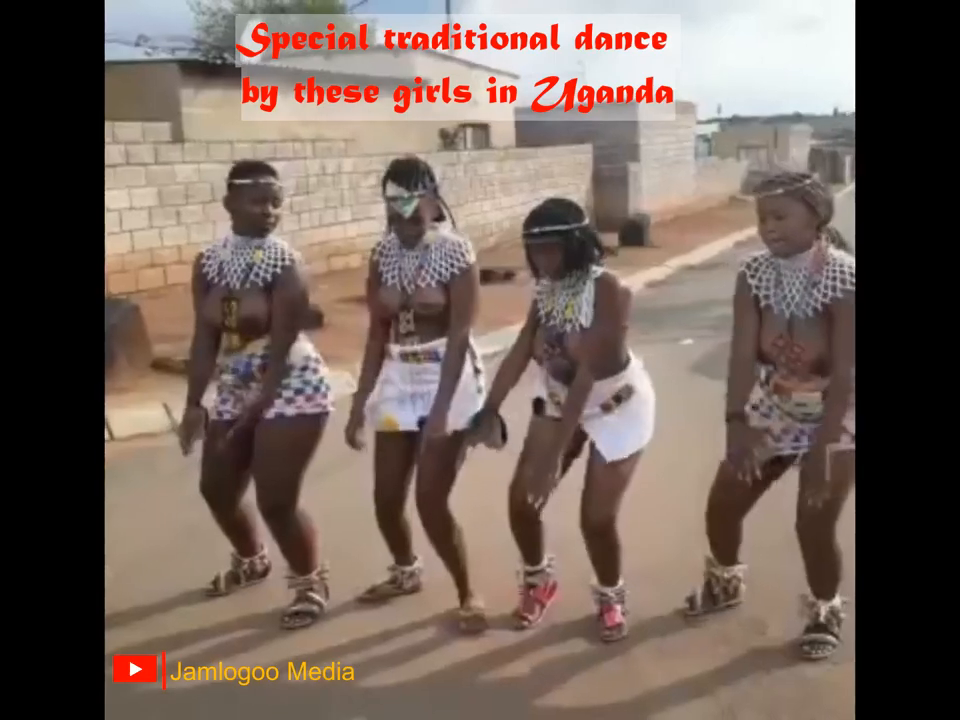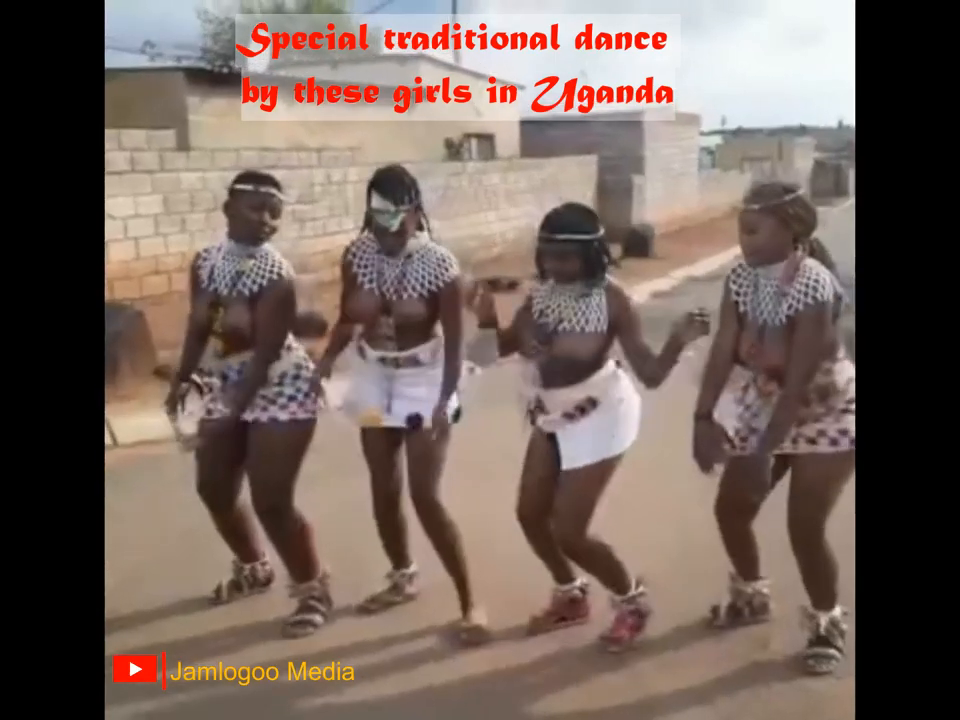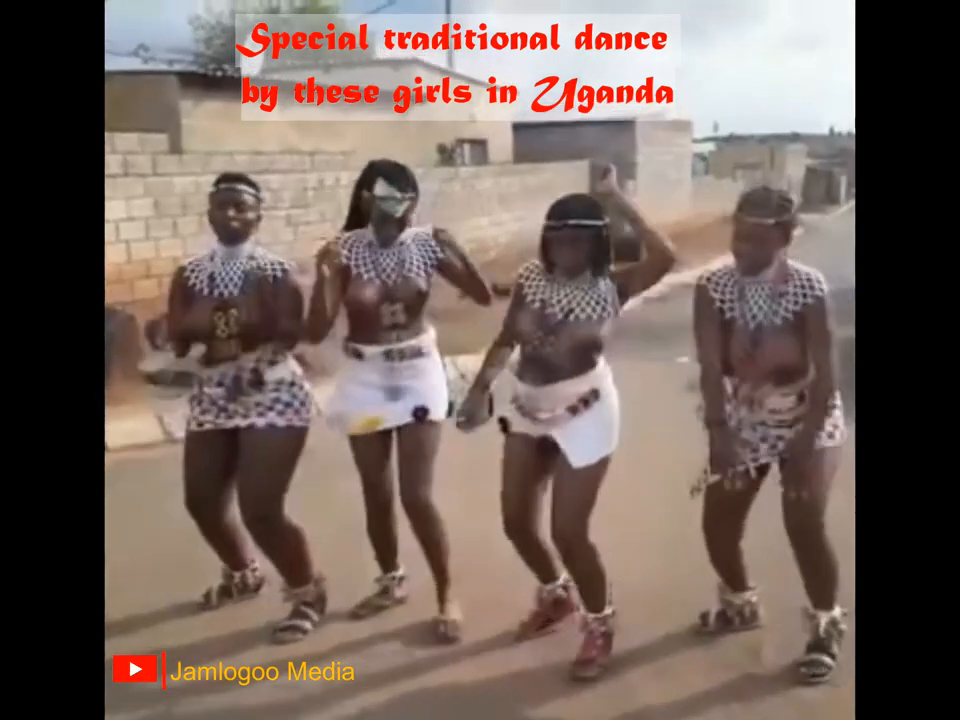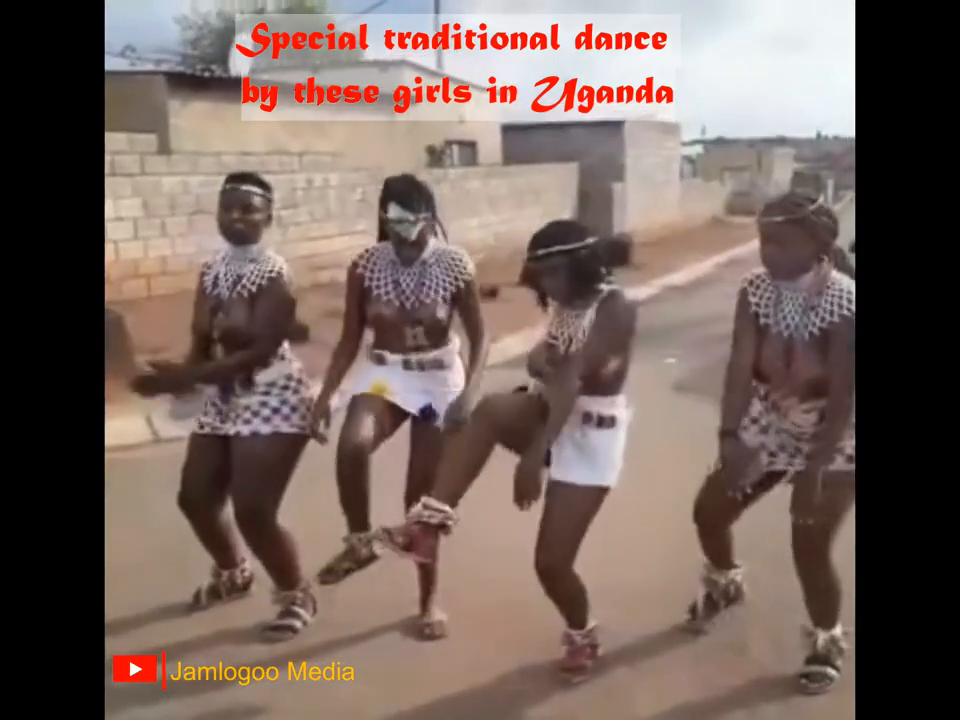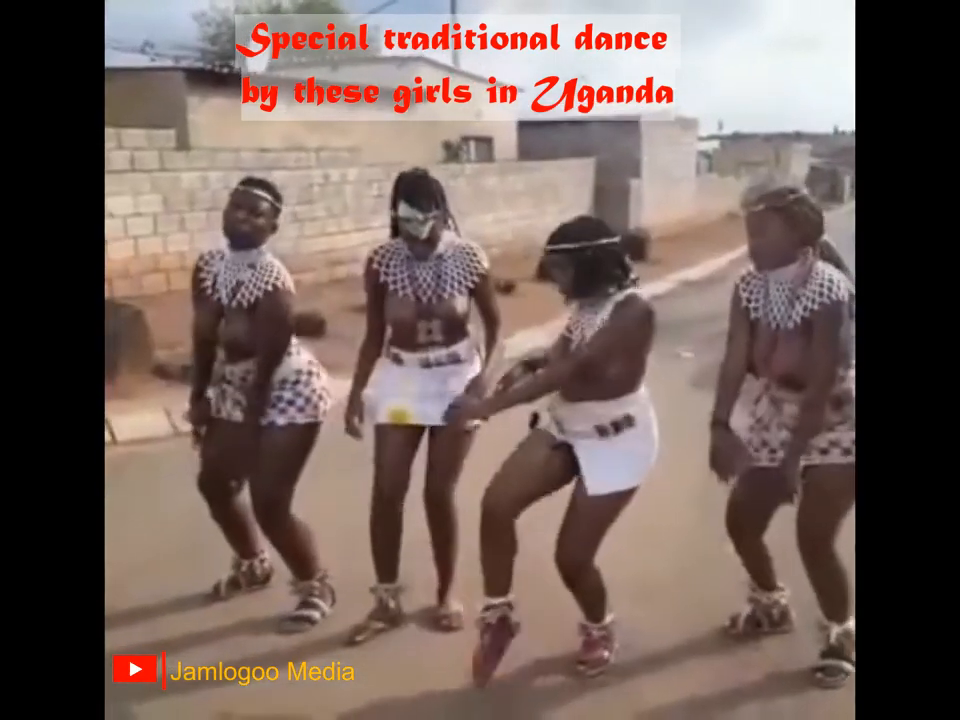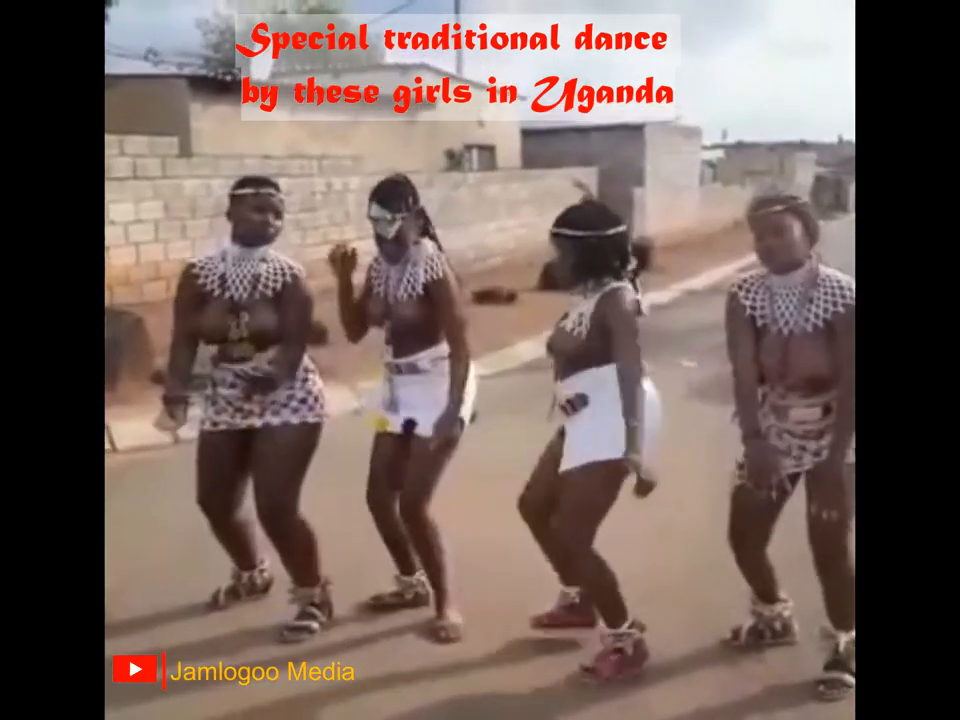
dt=0.5s
person 1, frame 1
left shoulder: (843, 276)
right shoulder: (755, 273)
left elbow: (843, 371)
right elbow: (743, 351)
left wrist: (823, 447)
right wrist: (737, 420)
left hip: (836, 413)
right hip: (774, 406)
left knee: (814, 523)
right knee: (722, 504)
left ankle: (825, 612)
right ankle: (724, 584)
person 1, frame 2
left shoulder: (814, 287)
right shoulder: (741, 279)
left elbow: (799, 380)
right elbow: (722, 351)
left wrist: (765, 452)
right wrist: (703, 419)
left hip: (826, 415)
right hip: (765, 406)
left knee: (804, 528)
right knee: (730, 508)
left ankle: (827, 624)
right ankle: (751, 596)
person 1, frame 3
left shoulder: (807, 287)
right shoulder: (712, 288)
left elbow: (823, 371)
right elbow: (711, 364)
left wrist: (808, 442)
right wrist: (719, 429)
left hip: (805, 419)
right hip: (740, 421)
left knee: (805, 525)
right knee: (717, 528)
left ankle: (827, 625)
right ankle: (741, 603)
person 1, frame 4
left shoulder: (844, 301)
right shoulder: (756, 289)
left elbow: (841, 396)
right elbow: (740, 365)
left wrist: (813, 469)
right wrist: (729, 436)
left hip: (833, 436)
right hip: (768, 425)
left knee: (810, 543)
right knee: (709, 510)
left ankle: (828, 641)
right ankle: (724, 584)
person 1, frame 5
left shoulder: (828, 290)
right shoulder: (749, 287)
left elbow: (823, 382)
right elbow: (735, 360)
left wrist: (794, 457)
right wrist: (720, 428)
left hip: (833, 428)
right hip: (776, 421)
left knee: (814, 538)
right knee: (741, 522)
left ankle: (843, 635)
right ankle: (771, 606)
person 1, frame 6
left shoulder: (840, 293)
right shoulder: (744, 295)
left elbow: (850, 381)
right elbow: (744, 372)
left wrist: (835, 456)
right wrist: (753, 441)
left hip: (832, 431)
right hip: (772, 430)
left knee: (829, 544)
right knee: (743, 533)
left ankle: (847, 644)
right ankle: (774, 616)
person 2, frame 1
left shoulder: (457, 253)
right shoulder: (382, 254)
left elbow: (458, 337)
right elbow: (378, 334)
left wrist: (440, 414)
right wrist: (360, 401)
left hip: (447, 382)
right hip: (398, 382)
left knee: (430, 501)
right knee: (385, 499)
left ankle: (467, 593)
right ankle: (405, 571)
person 2, frame 2
left shoulder: (439, 264)
right shoulder: (357, 254)
left elbow: (454, 341)
right elbow: (348, 319)
left wrist: (443, 405)
right wrist: (326, 360)
left hip: (423, 382)
right hip: (373, 379)
left knee: (425, 496)
right knee: (383, 491)
left ankle: (469, 602)
right ankle: (403, 577)
person 2, frame 3
left shoulder: (426, 244)
right shoulder: (342, 251)
left elbow: (483, 296)
right elbow: (317, 330)
left wrist: (455, 255)
right wrist: (324, 281)
left hip: (419, 375)
right hip: (364, 379)
left knee: (416, 495)
right knee: (376, 494)
left ankle: (445, 596)
right ankle: (391, 582)
person 2, frame 4
left shoulder: (454, 264)
right shoulder: (366, 266)
left elbow: (478, 335)
right elbow: (351, 338)
left wrist: (469, 391)
right wrist: (326, 393)
left hip: (438, 381)
right hip: (383, 374)
left knee: (420, 493)
right knee: (351, 448)
left ankle: (429, 599)
right ankle: (360, 541)
person 2, frame 5
left shoulder: (469, 258)
right shoulder: (381, 262)
left elbow: (494, 324)
right elbow: (375, 334)
left wrist: (485, 375)
right wrist: (356, 390)
left hip: (456, 380)
right hip: (400, 379)
left knee: (438, 493)
right knee: (386, 491)
left ankle: (447, 593)
right ankle: (387, 603)
person 2, frame 6
left shoulder: (432, 267)
right shoulder: (380, 265)
left elbow: (459, 345)
right elbow: (355, 330)
left wrist: (454, 412)
right wrist: (344, 277)
left hip: (437, 388)
right hip: (397, 387)
left knee: (412, 504)
right knee: (378, 497)
left ankle: (445, 603)
right ankle: (412, 583)
person 3, frame 1
left shoulder: (607, 290)
right shoulder: (546, 289)
left elbow: (589, 372)
right elbow: (520, 352)
left wrist: (557, 452)
right wrist: (488, 410)
left hip: (617, 407)
right hip: (560, 402)
left knee: (597, 517)
right knee: (522, 499)
left ankle: (611, 596)
right ankle: (538, 580)
person 3, frame 2
left shoulder: (611, 299)
right shoulder: (541, 290)
left elbow: (650, 373)
right elbow: (508, 344)
left wrist: (679, 340)
right wrist: (487, 321)
left hip: (599, 417)
right hip: (553, 415)
left knee: (567, 532)
right knee: (530, 513)
left ankle: (632, 601)
right ankle: (571, 596)
person 3, frame 3
left shoulder: (612, 286)
right shoulder: (531, 277)
left elbow: (664, 258)
right elbow: (507, 338)
left wrist: (619, 199)
right wrist: (478, 387)
left hip: (583, 413)
right hip: (527, 407)
left knee: (568, 533)
right knee: (517, 525)
left ankle: (599, 626)
right ankle: (554, 595)
person 3, frame 4
left shoulder: (615, 307)
right shoulder: (563, 306)
left elbow: (575, 378)
left wrist: (536, 451)
left hip: (590, 435)
right hip: (545, 415)
left knee: (552, 562)
right knee: (488, 412)
left ankle: (582, 636)
right ankle: (426, 524)
person 3, frame 5
left shoulder: (633, 310)
right shoulder: (587, 304)
left elbow: (569, 369)
left wrist: (489, 405)
right wrist: (526, 368)
left hip: (617, 441)
right hip: (565, 426)
left knee: (572, 556)
right knee: (496, 505)
left ankle: (599, 631)
right ankle: (498, 619)
person 3, frame 6
left shoulder: (615, 301)
right shoulder: (596, 289)
left elbow: (629, 370)
left wrist: (635, 448)
left hip: (610, 417)
right hip: (587, 414)
left knee: (571, 538)
right knee: (534, 505)
left ankle: (624, 640)
right ankle: (578, 600)
person 4, frame 1
left shoulder: (284, 264)
right shoulder: (208, 262)
left elbow: (283, 342)
right elbow: (205, 335)
left wrist: (257, 409)
right wrist: (195, 402)
left hip: (290, 389)
right hip: (236, 390)
left knee: (276, 499)
right knee: (216, 488)
left ankle: (311, 582)
right ankle: (250, 560)
person 4, frame 2
left shoulder: (275, 275)
right shoulder: (205, 261)
left elbow: (266, 352)
right elbow: (198, 324)
left wrist: (231, 417)
right wrist: (182, 378)
left hip: (279, 393)
right hip: (225, 390)
left knee: (272, 502)
right knee: (213, 490)
left ankle: (313, 589)
right ankle: (252, 568)
person 4, frame 3
left shoulder: (275, 271)
right shoulder: (189, 275)
left elbow: (290, 336)
right elbow: (177, 341)
left wrist: (264, 305)
left hip: (273, 399)
right hip: (213, 399)
left knee: (263, 511)
right knee: (202, 503)
left ankle: (308, 594)
right ankle: (242, 573)
person 4, frame 4
left shoulder: (273, 276)
right shoulder: (211, 270)
left elbow: (258, 353)
right elbow: (202, 343)
left wrist: (184, 375)
right wrist: (175, 374)
left hip: (270, 404)
right hip: (221, 402)
left knee: (253, 514)
right knee: (194, 499)
left ankle: (296, 595)
right ankle: (232, 573)
person 4, frame 5
left shoulder: (273, 284)
right shoulder: (207, 267)
left elbow: (267, 364)
right elbow: (204, 338)
left wrist: (247, 431)
right wrist: (199, 397)
left hip: (285, 396)
right hip: (235, 393)
left knee: (269, 504)
right knee: (214, 486)
left ankle: (315, 586)
right ankle: (252, 564)
person 4, frame 6
left shoulder: (287, 276)
right shoulder: (199, 274)
left elbow: (294, 343)
right elbow: (185, 339)
left wrist: (272, 378)
right wrist: (174, 390)
left hip: (286, 399)
right hip: (226, 400)
left knee: (275, 507)
right knee: (214, 501)
left ankle: (313, 596)
right ankle: (252, 574)
